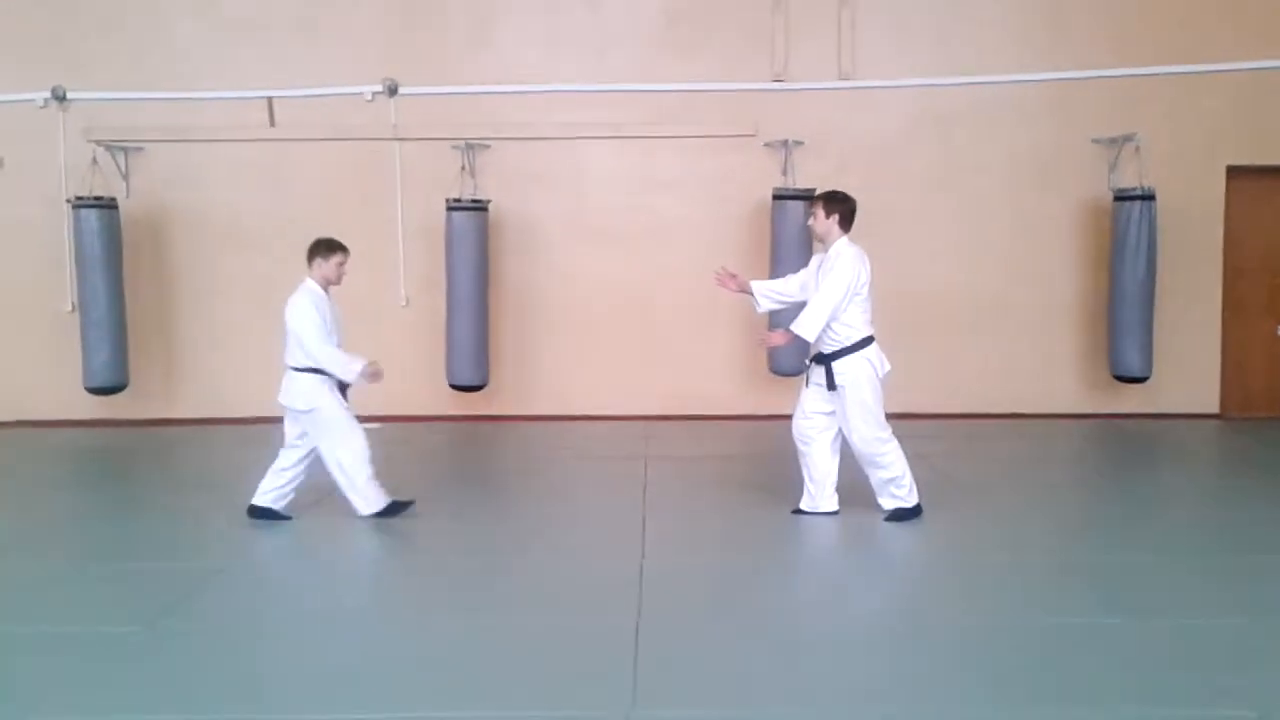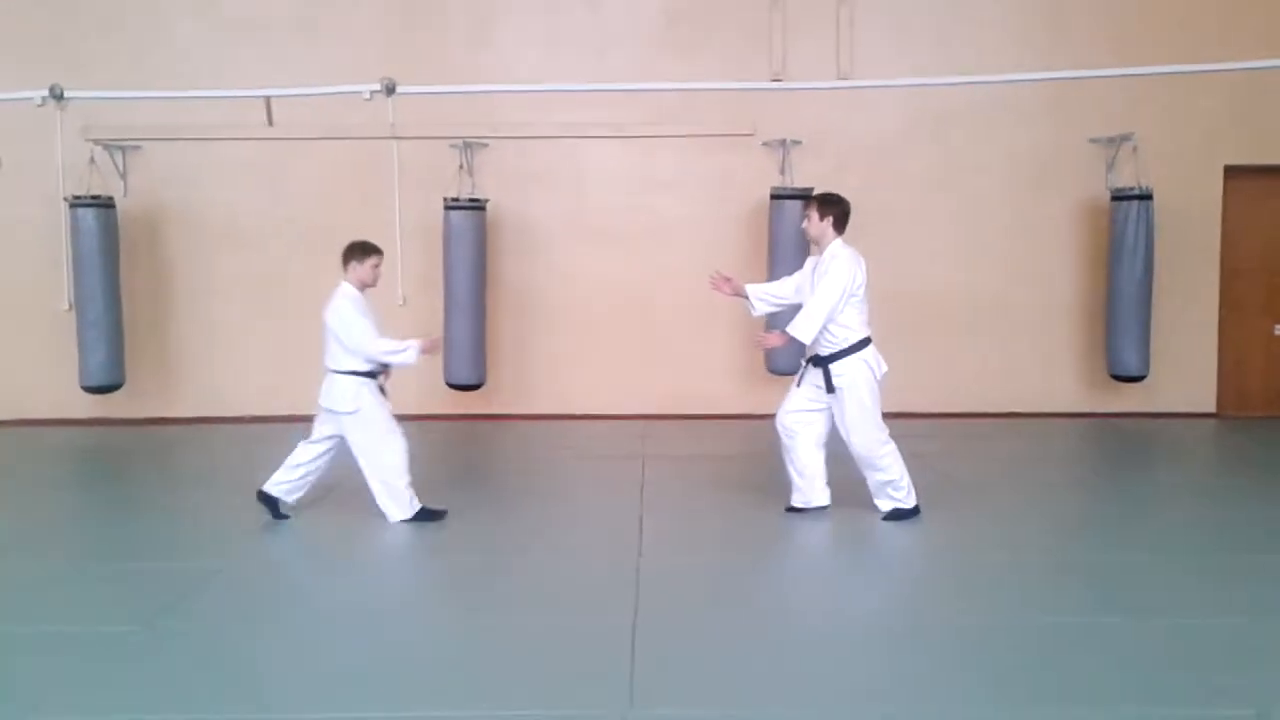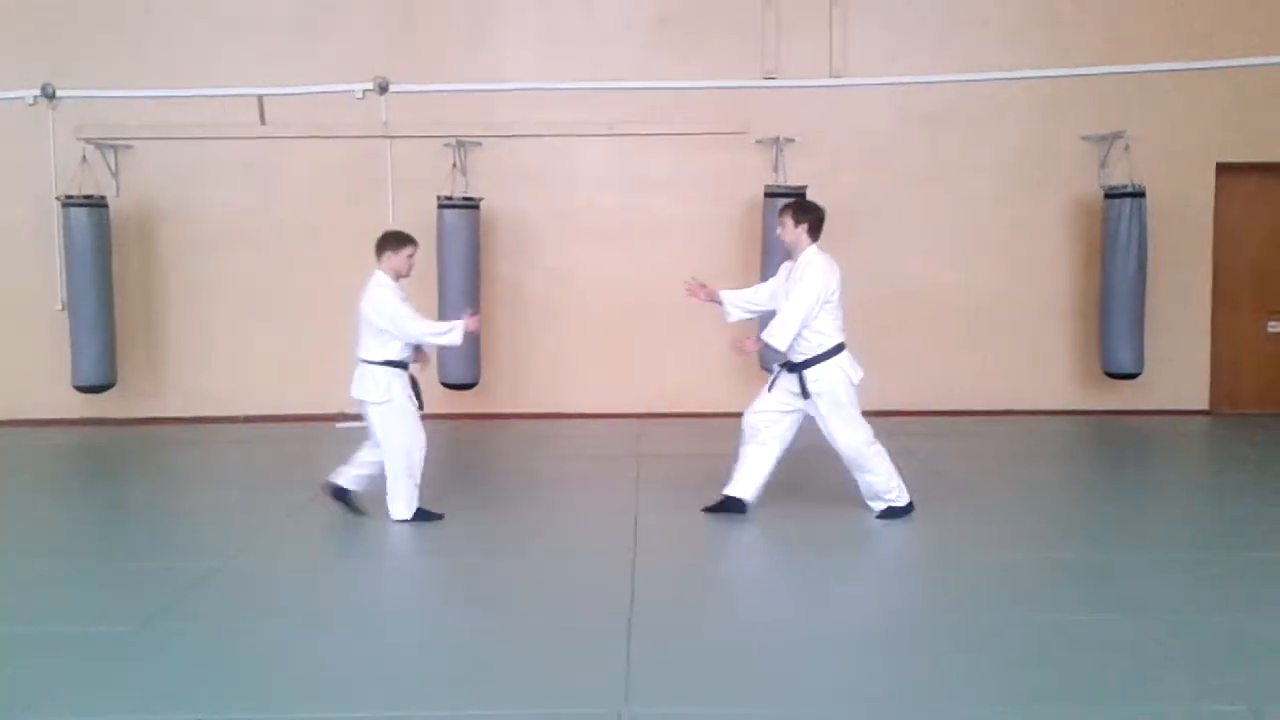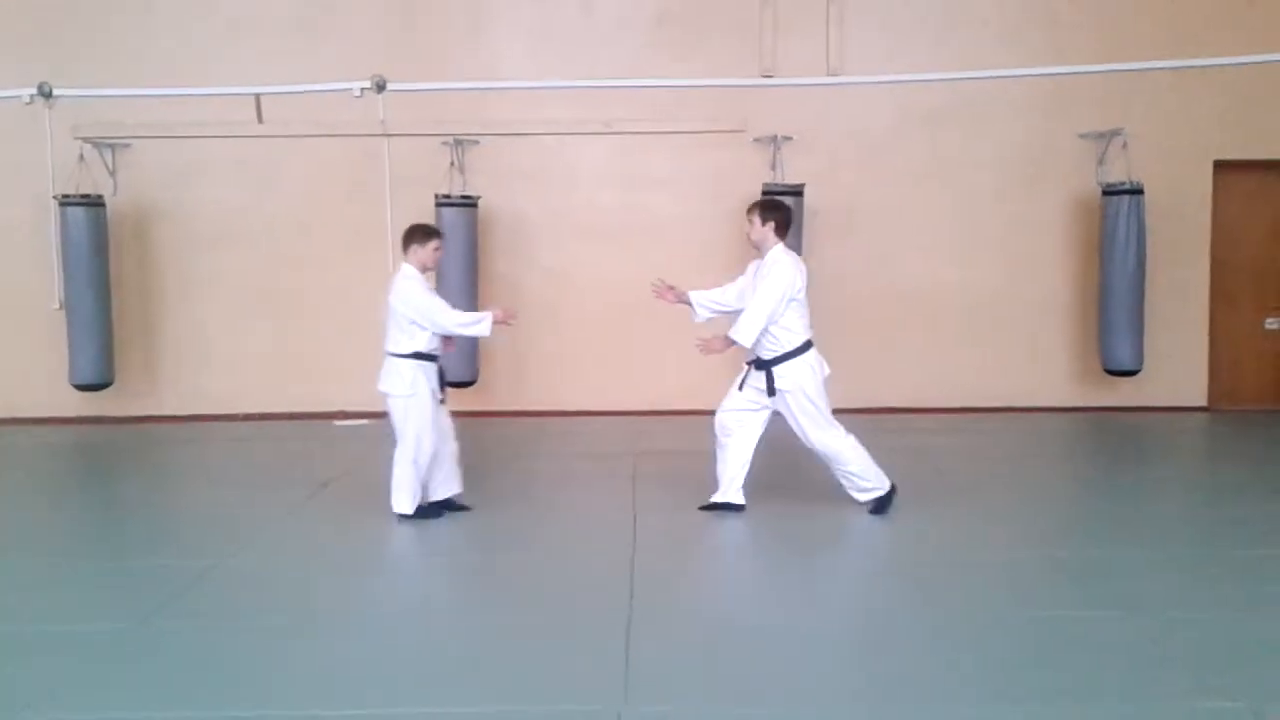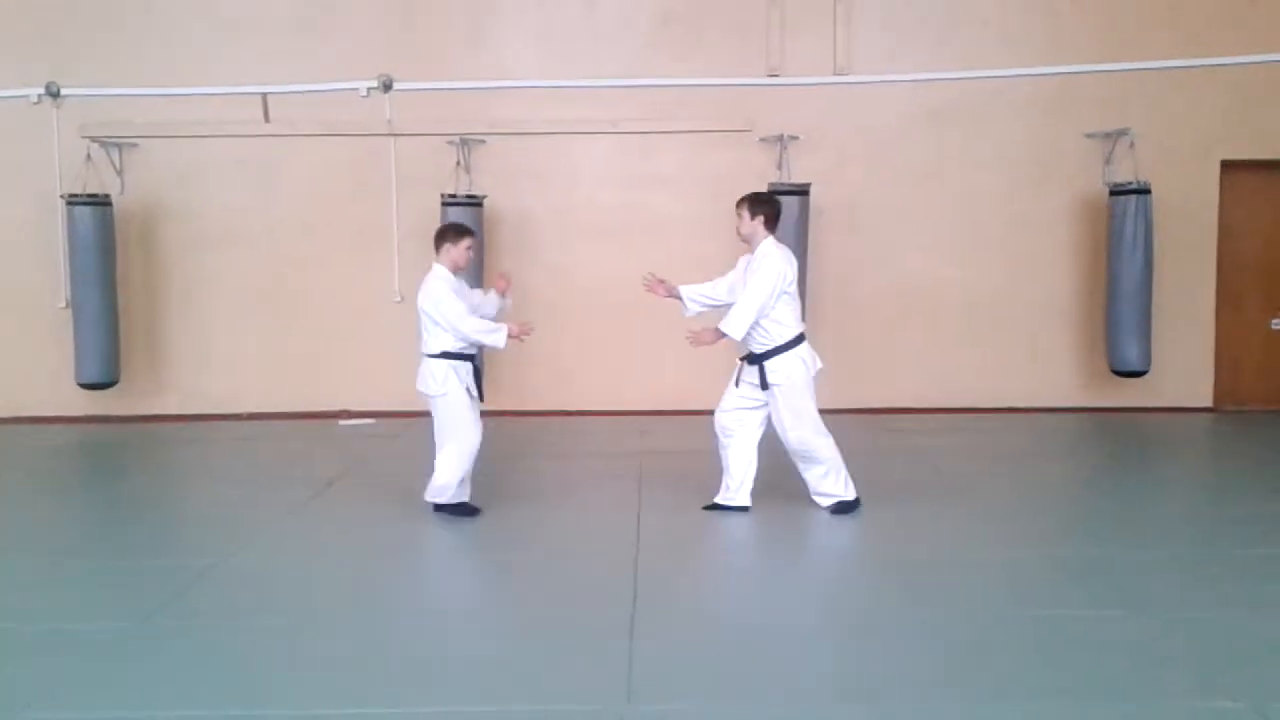
dt=0.2s
person 1, frame 1
left shoulder: (850, 258)
right shoulder: (822, 261)
left elbow: (825, 304)
right elbow: (793, 287)
left wrist: (790, 334)
right wrist: (745, 287)
left hip: (853, 363)
right hip: (828, 363)
left knee: (868, 437)
right knee: (809, 428)
left ankle: (904, 501)
right ankle: (820, 502)
person 1, frame 2
left shoulder: (846, 260)
right shoulder: (817, 263)
left elbow: (821, 306)
right elbow: (788, 290)
left wrist: (786, 336)
right wrist: (740, 290)
left hip: (850, 365)
right hip: (822, 365)
left knee: (866, 439)
right knee: (793, 421)
left ankle: (902, 502)
right ankle: (811, 497)
person 1, frame 3
left shoulder: (820, 267)
right shoulder: (791, 269)
left elbow: (796, 313)
right elbow: (763, 297)
left wrist: (761, 342)
right wrist: (715, 297)
left hip: (825, 371)
right hip: (795, 371)
left knee: (851, 439)
right knee: (760, 423)
left ankle: (895, 500)
right ankle: (738, 495)
person 1, frame 4
left shoulder: (786, 265)
right shoulder: (758, 268)
left elbow: (762, 310)
right elbow: (731, 296)
left wrist: (728, 341)
right wrist: (683, 297)
left hip: (793, 368)
right hip: (765, 368)
left knee: (822, 434)
right knee: (732, 421)
left ankle: (877, 488)
right ankle: (729, 496)
person 1, frame 5
left shoulder: (777, 258)
right shoulder: (750, 262)
left elbow: (752, 303)
right elbow: (722, 290)
left wrist: (717, 333)
right wrist: (673, 292)
left hip: (785, 362)
right hip: (758, 363)
left knee: (802, 434)
right knee: (732, 421)
left ankle: (841, 495)
right ankle: (734, 496)
person 2, frame 1
left shoulder: (317, 298)
right shoulder: (304, 301)
right elbow: (320, 350)
left wrist: (352, 367)
right wrist: (360, 368)
left hip: (310, 386)
right hip: (311, 386)
left knee: (298, 448)
right knee: (349, 443)
left ankle: (264, 503)
right ankle: (375, 504)
person 2, frame 2
left shoulder: (351, 300)
right shoulder: (345, 305)
right elbow: (370, 346)
left wrist: (379, 365)
right wrist: (416, 348)
left hip: (345, 388)
right hip: (353, 390)
left knee: (320, 444)
right knee: (387, 445)
left ankle: (274, 491)
right ankle: (405, 509)
person 2, frame 3
left shoulder: (382, 289)
right shoulder: (382, 294)
right elbow: (415, 328)
left wrist: (414, 350)
right wrist: (460, 327)
left hip: (383, 378)
right hip: (384, 380)
left knee: (384, 442)
right knee: (408, 443)
left ankle: (344, 484)
right ankle: (404, 509)
person 2, frame 4
left shoulder: (413, 283)
right shoulder: (409, 286)
right elbow: (444, 318)
left wrist: (443, 340)
right wrist: (489, 318)
left hip: (418, 372)
right hip: (409, 374)
left knee: (441, 434)
right knee: (416, 440)
left ankle: (441, 495)
right ankle: (406, 504)
person 2, frame 5
left shoulder: (453, 283)
right shoulder: (436, 285)
left elbow: (480, 309)
right elbow: (466, 324)
left wrist: (497, 296)
right wrist: (505, 331)
left hip: (458, 371)
right hip: (445, 372)
left knee: (459, 436)
right knee: (465, 436)
left ankle: (451, 496)
right ankle: (442, 497)
